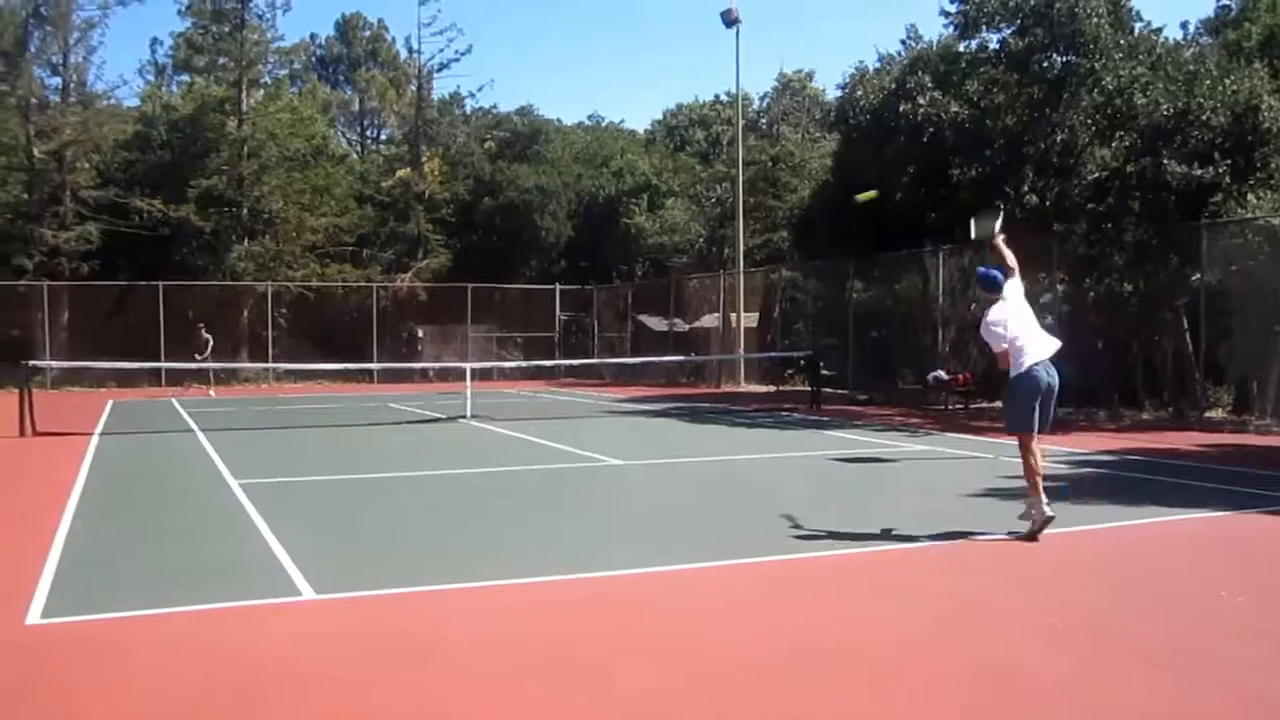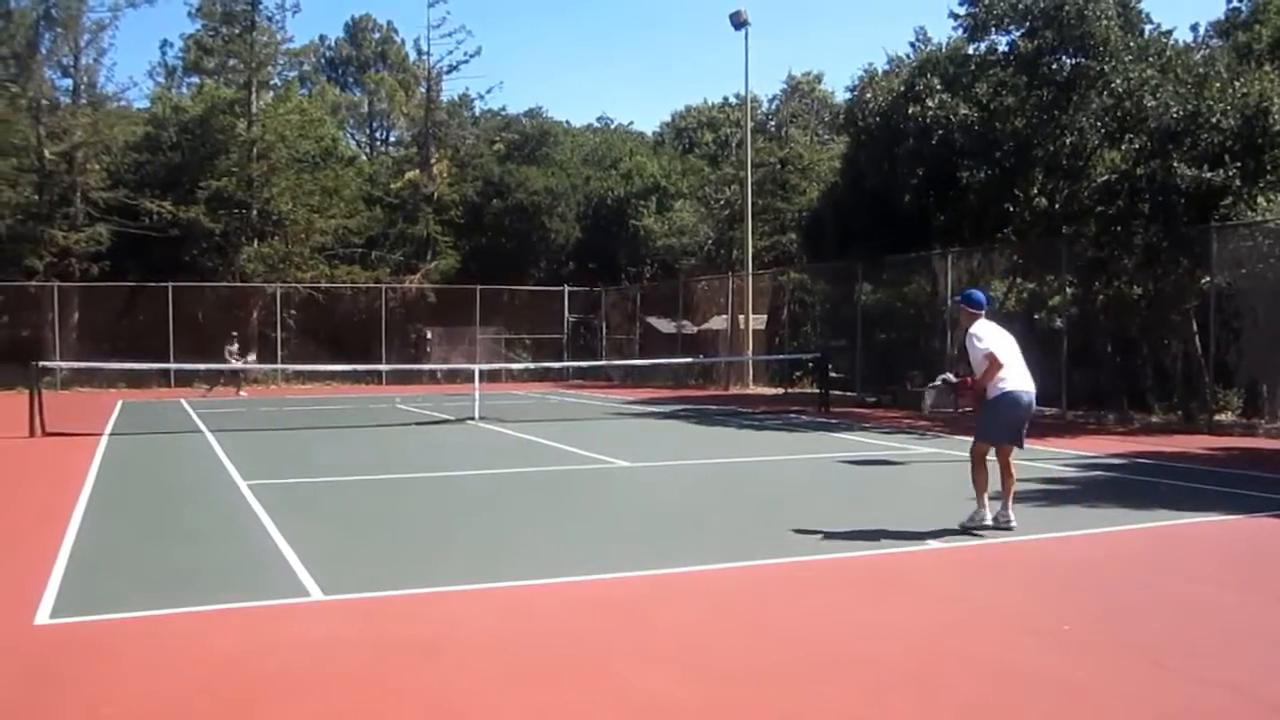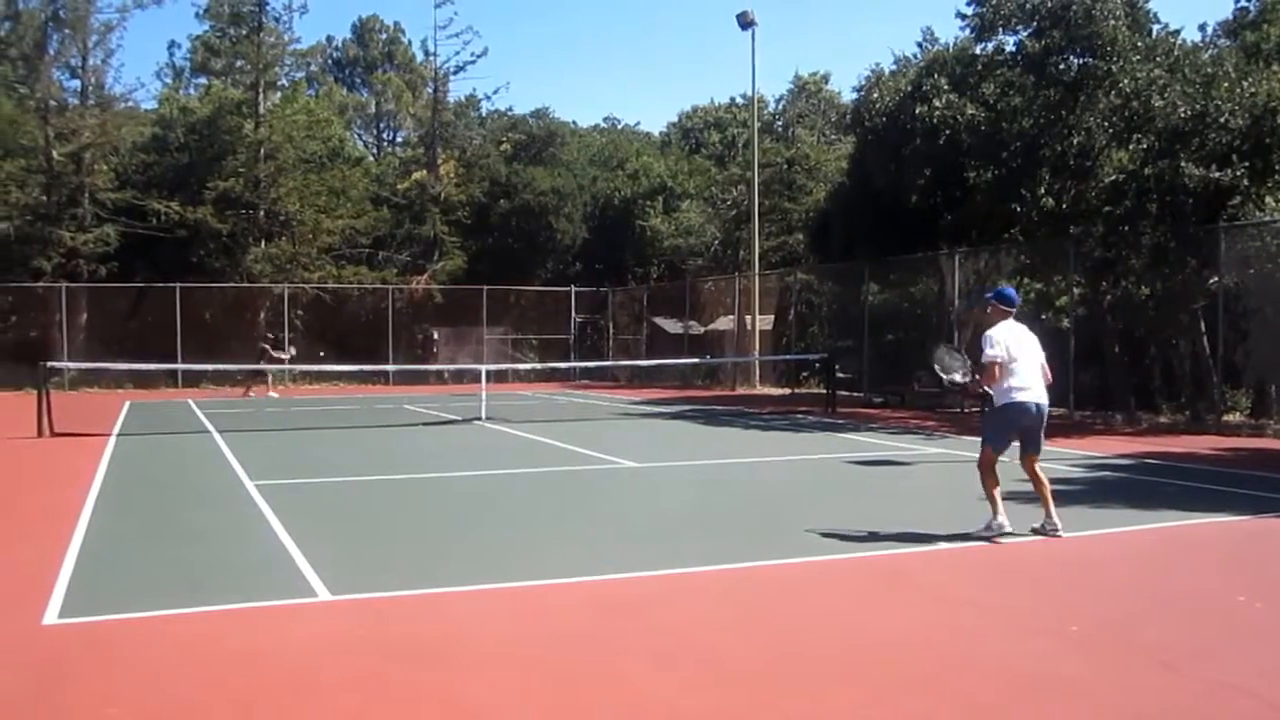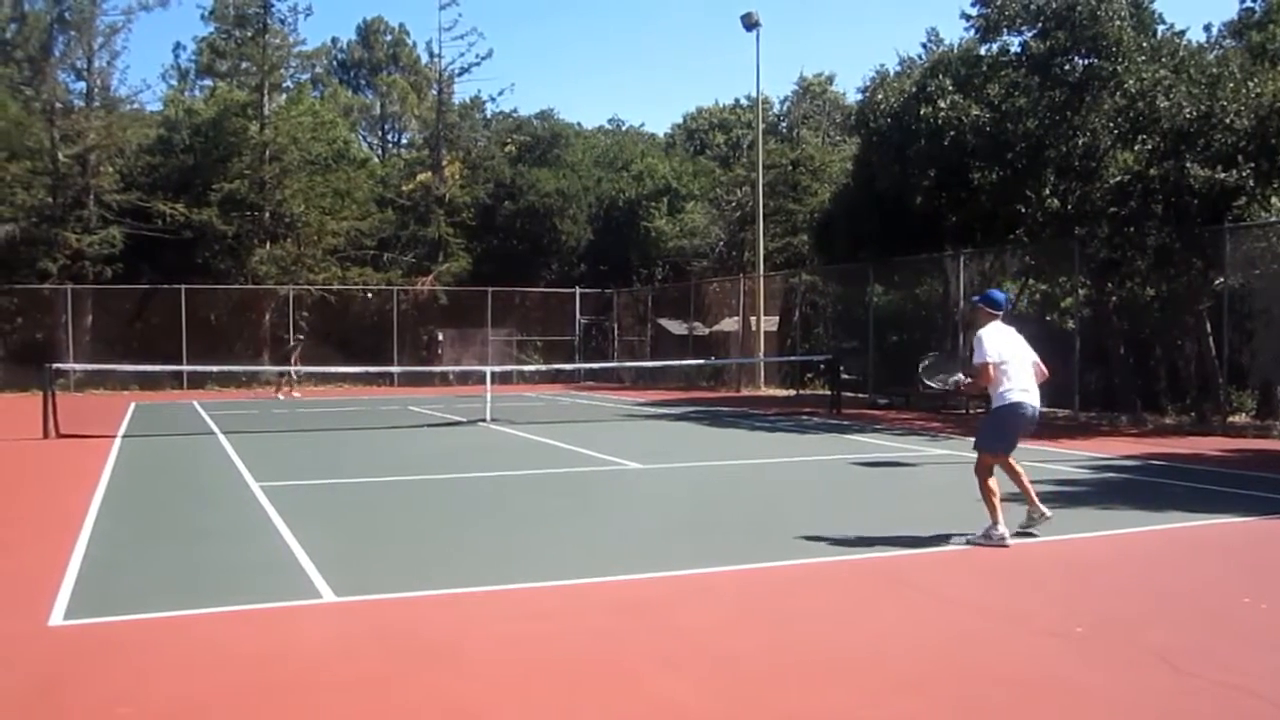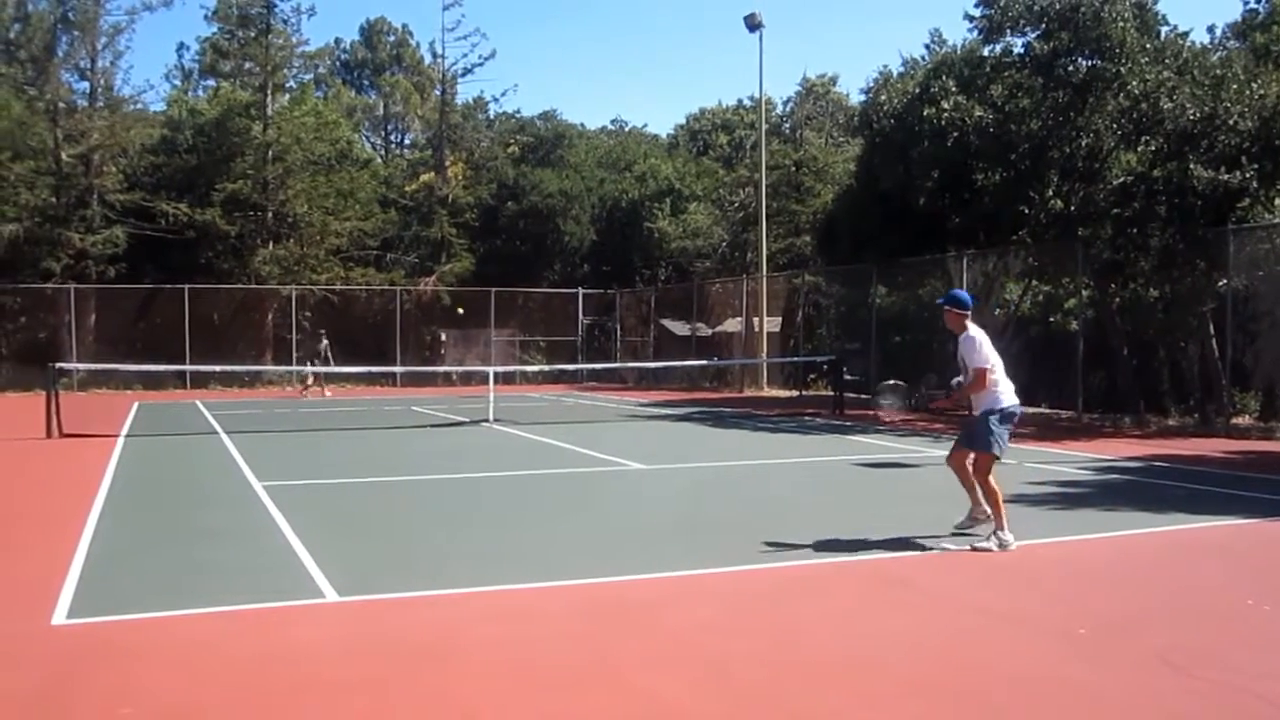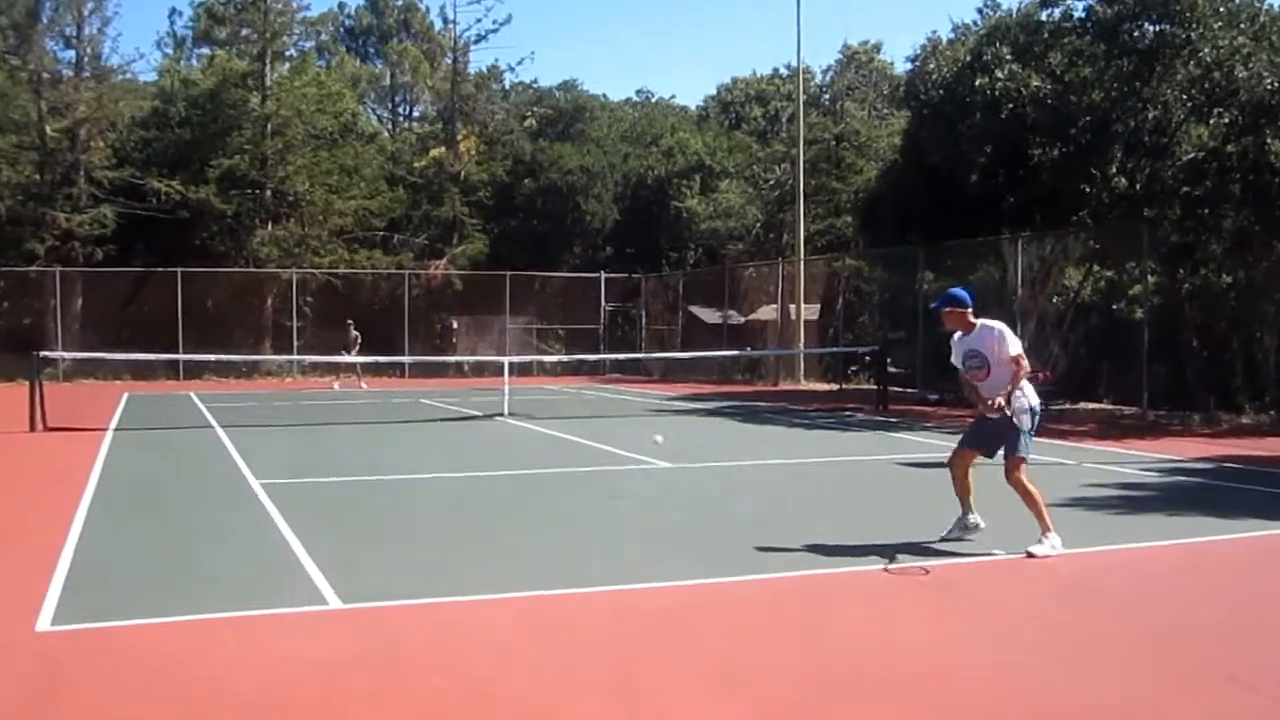
dt=0.5s
person 1, frame 1
left shoulder: (990, 319)
right shoulder: (1012, 295)
left elbow: (1003, 360)
right elbow: (1013, 267)
right wrist: (999, 244)
left hip: (1027, 377)
right hip: (1048, 373)
left knee: (1027, 444)
right knee: (1029, 441)
left ankle: (1040, 508)
right ankle: (1036, 502)
person 1, frame 2
left shoulder: (975, 332)
right shoulder: (997, 330)
left elbow: (997, 363)
left wrist: (977, 386)
right wrist: (981, 385)
left hip: (1005, 396)
right hip: (1027, 394)
left knee: (978, 453)
right knee: (1003, 454)
left ankle: (982, 512)
right ankle: (1006, 513)
person 1, frame 3
left shoulder: (994, 334)
right shoulder: (1029, 334)
left elbow: (993, 374)
right elbow: (1047, 376)
left wrist: (980, 382)
left hip: (1012, 404)
right hip: (1040, 404)
left knee: (986, 462)
right knee: (1031, 464)
left ankle: (999, 519)
right ankle: (1051, 520)
person 1, frame 4
left shoulder: (985, 335)
right shoulder: (1015, 335)
left elbow: (987, 375)
right elbow: (1042, 373)
left wrist: (973, 385)
left hip: (1008, 406)
right hip: (1031, 405)
left knee: (983, 468)
right knee: (1004, 459)
left ankle: (997, 529)
right ankle: (1036, 508)
person 1, frame 5
left shoulder: (975, 338)
right shoulder: (964, 339)
left elbow: (981, 381)
left wrist: (951, 397)
right wrist: (955, 394)
left hip: (1001, 408)
right hip: (983, 410)
left knee: (982, 470)
right knee: (955, 459)
left ankle: (1003, 535)
right ankle: (980, 508)
person 1, frame 6
left shoulder: (996, 330)
right shoulder: (957, 341)
left elbow: (1023, 365)
right elbow: (966, 381)
left wrist: (1007, 395)
right wrist: (983, 402)
left hip: (1020, 408)
right hip: (990, 412)
left knee: (1014, 475)
right knee: (957, 462)
left ankle: (1050, 536)
right ankle: (969, 518)
